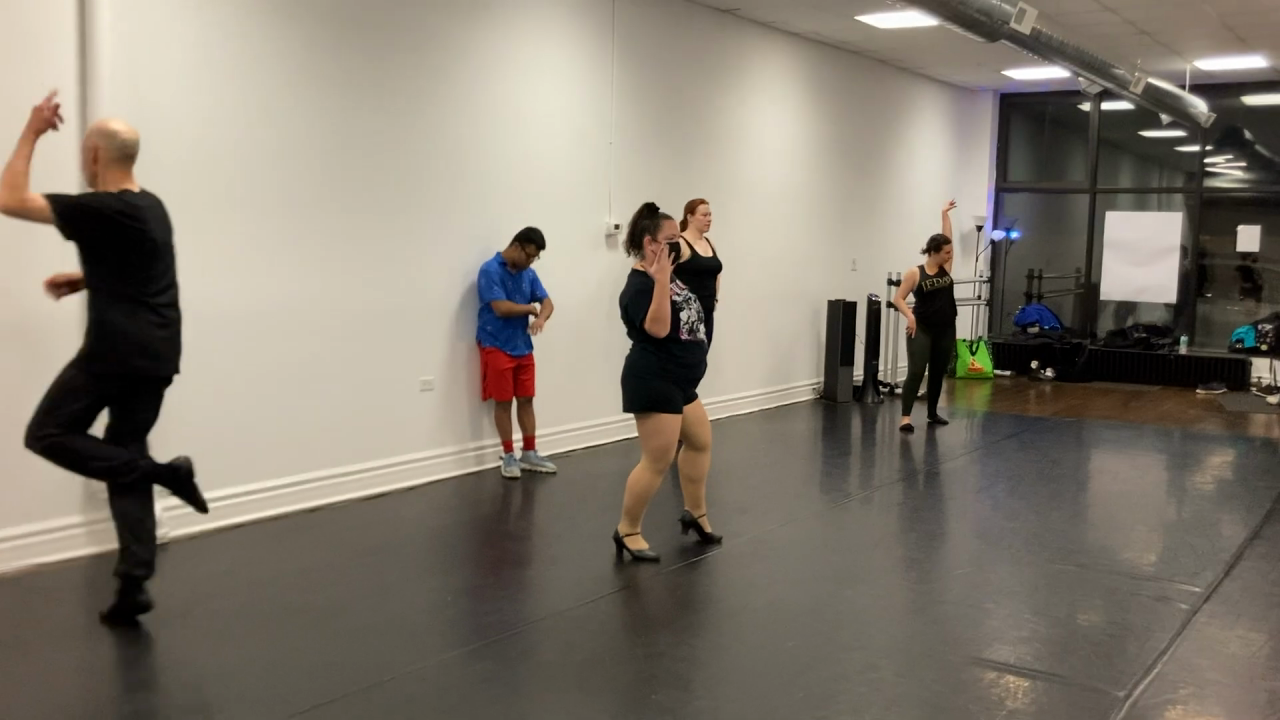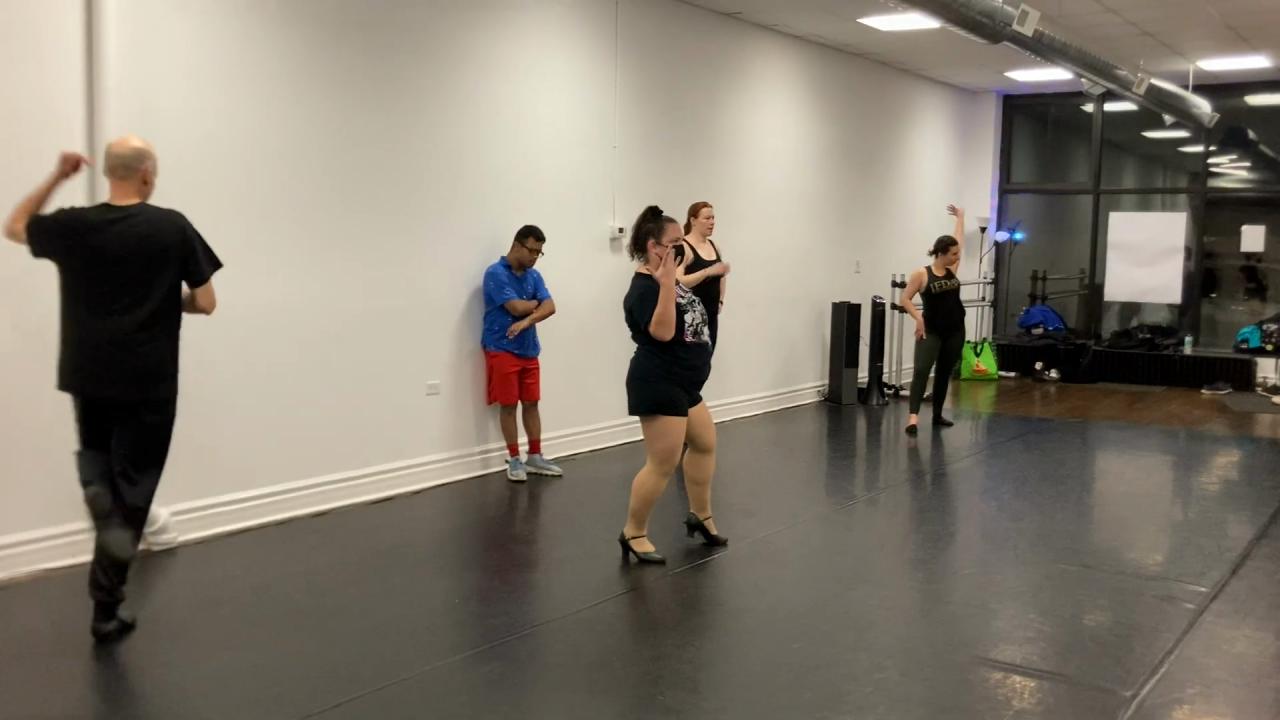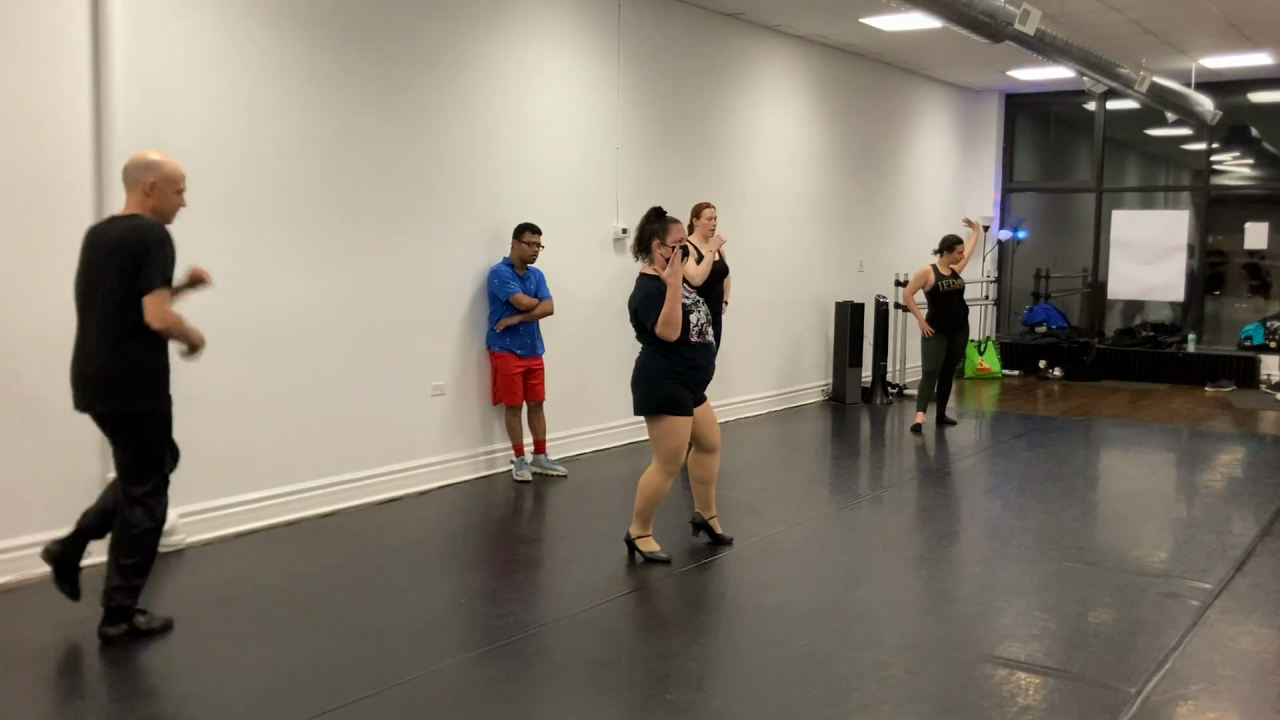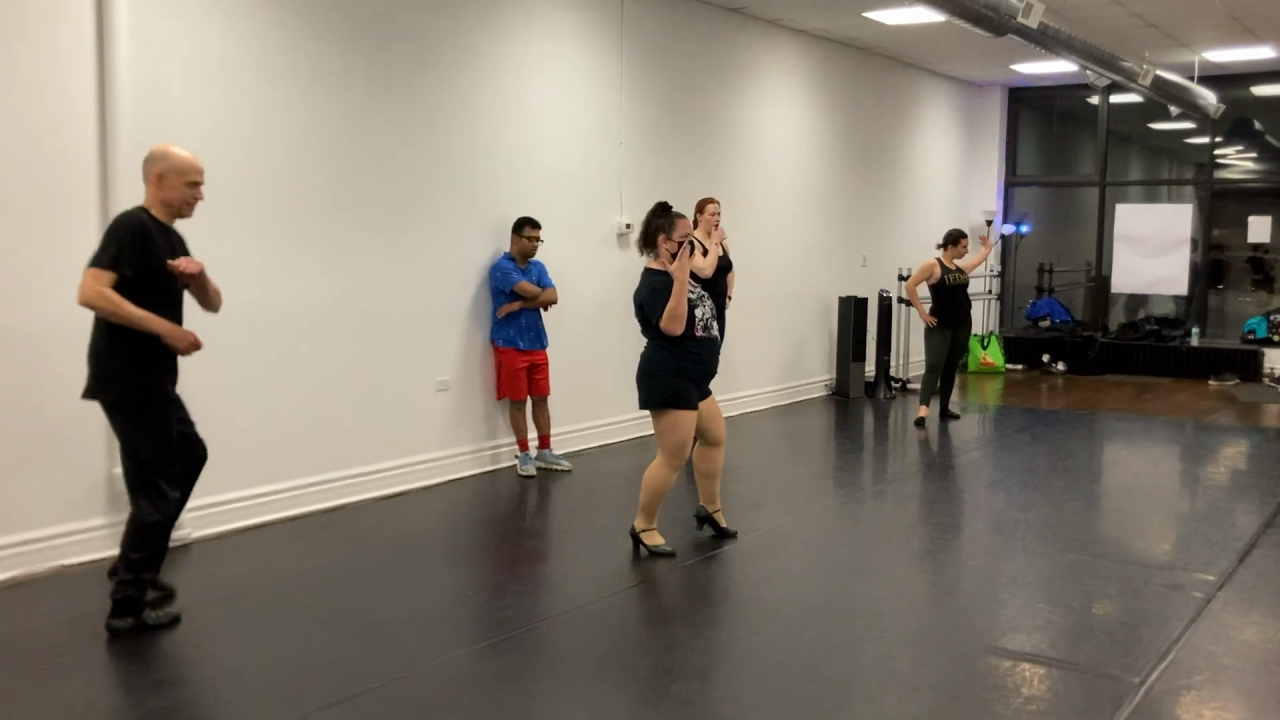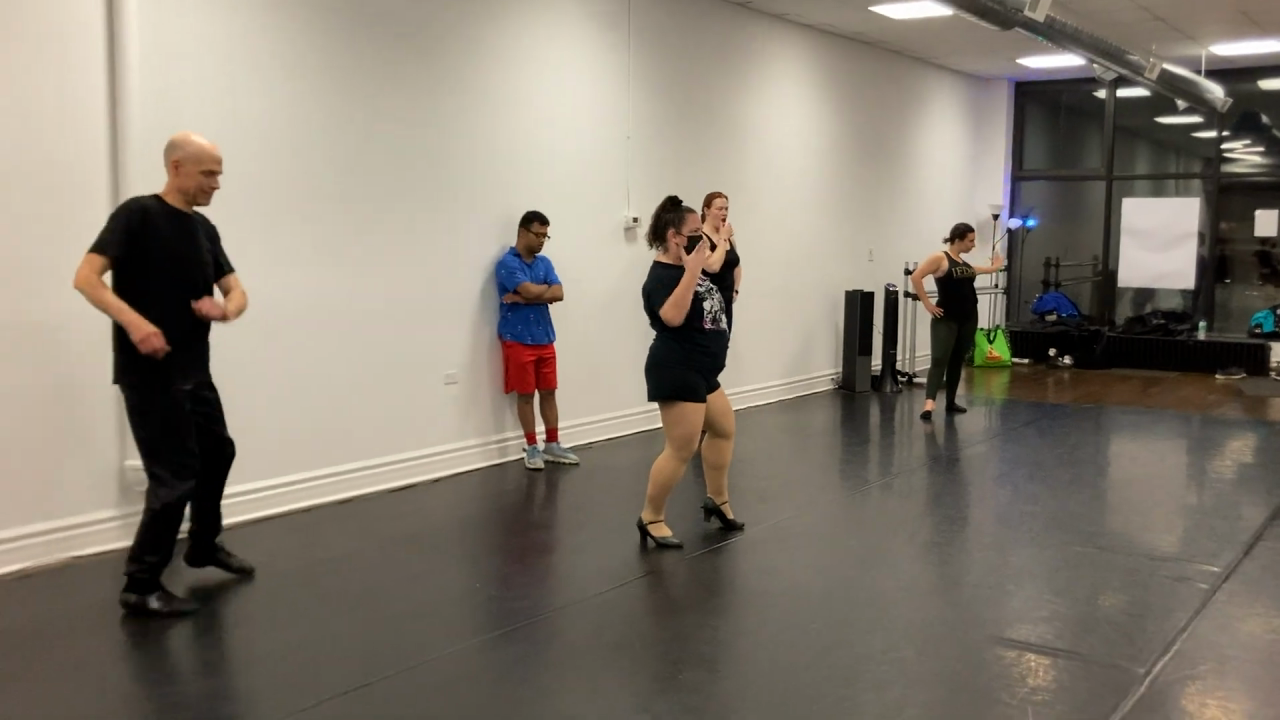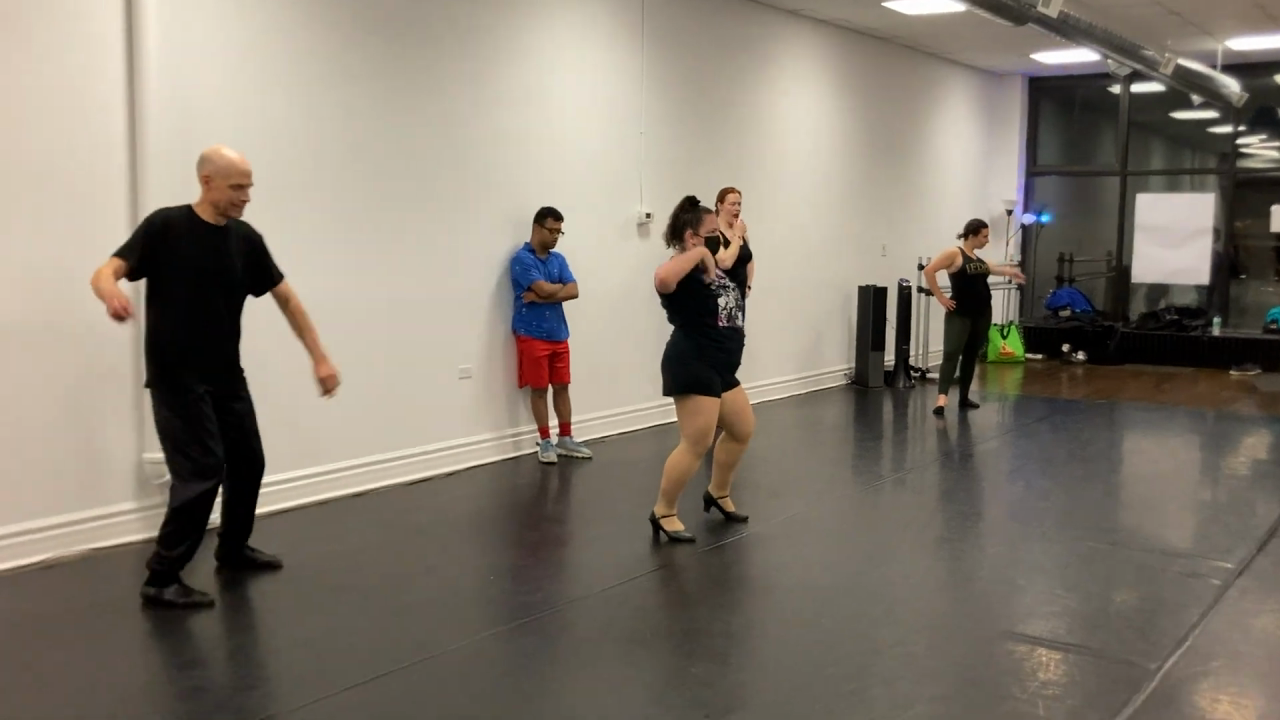
dt=0.2s
person 1, frame 1
left shoulder: (105, 211)
right shoulder: (150, 207)
right wrist: (84, 278)
left hip: (114, 354)
right hip: (153, 355)
left knee: (45, 435)
right knee: (121, 457)
left ankle: (161, 471)
right ankle: (133, 583)
person 1, frame 2
left shoulder: (75, 227)
right shoulder: (175, 228)
right elbow: (205, 302)
left wrist: (56, 178)
left hip: (89, 375)
right hip: (151, 380)
left knee: (95, 453)
right knee: (132, 481)
left ankle: (104, 506)
right ankle: (106, 608)
person 1, frame 3
left shoulder: (99, 235)
right shoulder: (153, 237)
right elbow: (158, 318)
left wrist: (183, 285)
right wrist: (194, 337)
left hip: (95, 382)
right hip: (134, 385)
left knee: (156, 461)
right knee: (144, 492)
left ankle: (74, 543)
right ankle: (118, 614)
person 1, frame 4
left shoulder: (170, 238)
right shoulder: (132, 227)
left elbow: (212, 304)
right elbow: (90, 292)
left wrist: (201, 277)
right wrist: (167, 330)
left hip: (147, 379)
right hip: (130, 380)
left knee: (190, 456)
right knee: (157, 486)
left ankle: (138, 569)
right ankle: (127, 606)
person 1, frame 5
left shoulder: (204, 228)
right shoulder: (138, 214)
left elbow: (237, 293)
right elbow: (86, 277)
left wrist: (225, 308)
right wrist: (131, 321)
left hip: (191, 369)
right hip: (150, 372)
left knee: (218, 451)
right knee: (175, 474)
left ankle: (204, 546)
right ankle: (141, 585)
person 1, frame 6
left shoulder: (246, 238)
right shoulder: (166, 226)
left elbow: (286, 298)
right elbow: (106, 274)
left wrist: (319, 357)
right wrist: (112, 294)
left hip: (227, 375)
right hip: (177, 377)
left knee: (249, 463)
right knee: (201, 473)
left ankle: (233, 549)
right ankle: (161, 578)
person 2, frame 1
left shoulder: (664, 277)
right shoulder: (640, 286)
left elbow: (683, 318)
right elbow: (658, 328)
right wrist: (661, 281)
left hip: (679, 382)
right hip: (653, 383)
left knee: (700, 442)
right knee: (657, 461)
left ankle: (696, 514)
right ankle: (627, 531)
person 2, frame 2
left shoulder: (666, 279)
right shoulder: (644, 288)
left elbow: (686, 317)
right elbow: (662, 332)
right wrist: (667, 285)
left hip: (683, 384)
right hip: (659, 386)
left knee: (705, 444)
right knee: (662, 464)
left ankle: (701, 516)
right ankle: (633, 533)
person 2, frame 3
left shoulder: (669, 280)
right shoulder: (649, 289)
right elbow: (669, 332)
right wrist: (673, 285)
left hip: (688, 384)
right hip: (663, 386)
left knee: (709, 444)
right knee: (668, 464)
left ankle: (706, 516)
right ankle: (639, 533)
person 2, frame 4
left shoulder: (674, 276)
right shoulder: (654, 284)
right elbow: (673, 326)
right wrist: (680, 280)
left hip: (692, 378)
right hip: (668, 380)
left knee: (715, 437)
right knee: (673, 457)
left ankle: (710, 509)
right ankle: (643, 526)
person 2, frame 5
left shoulder: (684, 269)
right shoulder: (663, 276)
right elbow: (673, 317)
right wrist: (692, 272)
left hip: (701, 371)
right hip: (677, 372)
left knee: (724, 429)
right knee: (681, 450)
left ankle: (718, 501)
right ankle: (650, 518)
person 2, frame 6
left shoulder: (709, 268)
right shoulder: (681, 270)
right elbow: (661, 278)
right wrist: (697, 255)
left hip: (720, 368)
right hip: (692, 368)
left knee: (742, 430)
right knee: (696, 444)
left ankle: (718, 493)
right ankle: (663, 511)
person 3, frame 1
left shoulder: (528, 274)
right shoulder: (490, 270)
left elbow: (546, 301)
right elbow: (501, 308)
left wrist: (541, 318)
right wrist: (529, 308)
left hip: (523, 347)
right hip: (497, 348)
left knee: (526, 400)
right knee: (503, 402)
left ankle: (529, 453)
right ankle: (509, 456)
person 3, frame 2
left shoulder: (533, 275)
right shoulder: (496, 273)
left elbow: (549, 306)
right elbow: (517, 307)
left wrist: (526, 321)
right wrist: (534, 304)
left hip: (529, 350)
right hip: (502, 351)
left knee: (531, 404)
right knee: (508, 406)
left ankle: (535, 457)
right ankle: (514, 460)
person 3, frame 3
left shoulder: (536, 275)
right shoulder: (499, 273)
left elbow: (548, 308)
right elbow: (522, 302)
left wrist: (518, 318)
right wrist: (536, 302)
left hip: (533, 350)
right hip: (506, 351)
left knee: (536, 404)
right knee: (513, 407)
left ankle: (540, 457)
right ankle: (520, 460)
person 3, frame 4
left shoulder: (538, 267)
right shoulder: (501, 267)
left elbow: (552, 297)
right elbow: (530, 291)
left wrist: (519, 304)
right wrist: (540, 297)
left hip: (537, 345)
right hip: (510, 346)
left knee: (541, 399)
right knee: (518, 401)
left ankle: (545, 452)
right ankle: (524, 455)
person 3, frame 5
left shoulder: (544, 262)
right shoulder: (507, 264)
left elbow: (558, 294)
right elbow: (532, 291)
left wrist: (523, 299)
right wrist: (546, 290)
left hip: (545, 338)
right hip: (518, 340)
left knee: (549, 392)
right knee: (526, 395)
left ankle: (552, 445)
right ankle: (532, 448)
person 3, frame 6
left shoulder: (558, 259)
right shoulder: (522, 259)
left elbow: (573, 291)
right elbow: (545, 289)
left wrist: (543, 297)
right wrist: (560, 287)
left hip: (559, 333)
right hip: (532, 335)
left knee: (562, 387)
right knee: (539, 389)
left ankle: (566, 439)
right ankle: (545, 442)
person 4, frame 1
left shoulder: (946, 268)
right shoulder: (914, 273)
left elbow: (947, 238)
right elbow: (898, 299)
left wrist: (944, 214)
right wrist: (909, 316)
left hip: (946, 331)
right hip: (922, 330)
left knee: (938, 373)
right knee: (916, 373)
left ankle: (932, 413)
right ankle: (905, 417)
person 4, frame 2
left shoulder: (952, 270)
right shoulder: (922, 274)
left elbow: (958, 240)
right elbow: (905, 298)
left wrist: (960, 218)
right wrist: (918, 318)
left hip: (955, 332)
right hip: (931, 332)
left knee: (944, 374)
right knee: (921, 371)
left ankle: (937, 415)
right ankle: (913, 416)
person 4, frame 3
left shoulder: (956, 270)
right shoulder: (927, 272)
left elbow: (969, 250)
right elbow: (907, 294)
left wrist: (976, 231)
right wrist: (920, 319)
left hip: (959, 330)
right hip: (936, 331)
left knee: (948, 373)
right knee: (930, 371)
left ankle: (941, 414)
right ankle: (920, 416)
person 4, frame 4
left shoulder: (960, 267)
right shoulder: (932, 265)
left elbow: (976, 260)
right elbow: (910, 286)
left wrist: (987, 249)
right wrist: (922, 312)
left hip: (962, 324)
right hip: (939, 326)
left knee: (952, 367)
right knee: (934, 366)
left ankle: (944, 408)
right ankle: (923, 409)
person 4, frame 5
left shoulder: (964, 263)
right shoulder: (939, 258)
left elbow: (980, 269)
right elbow: (915, 277)
left wrist: (995, 266)
right wrist: (927, 304)
left hip: (968, 318)
right hip: (945, 319)
left knee: (957, 360)
right knee: (939, 359)
left ankle: (950, 401)
right ankle: (929, 403)
person 4, frame 6
left shoulder: (977, 258)
right shoulder: (954, 253)
left elbow: (989, 269)
right elbow: (929, 271)
left wrist: (1009, 272)
right wrist: (940, 297)
left hip: (982, 314)
right hip: (959, 314)
left knee: (971, 355)
right knee: (951, 353)
left ankle: (964, 397)
right ankle: (942, 398)
